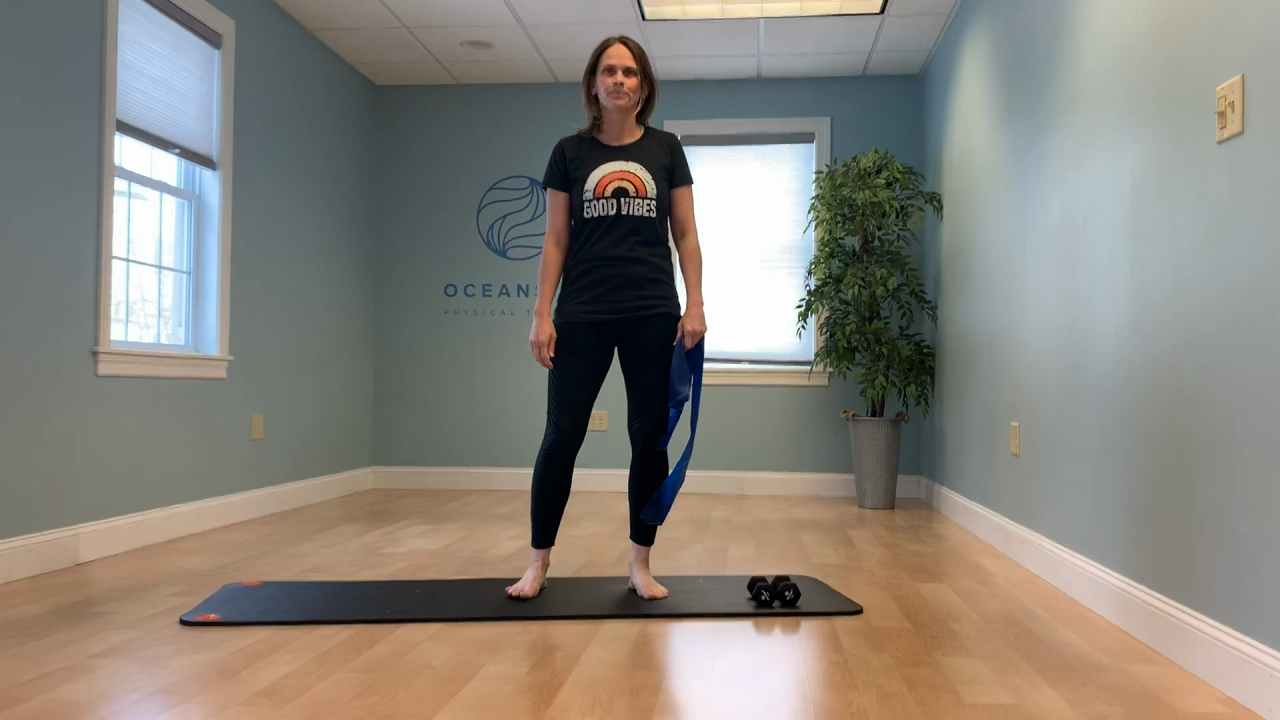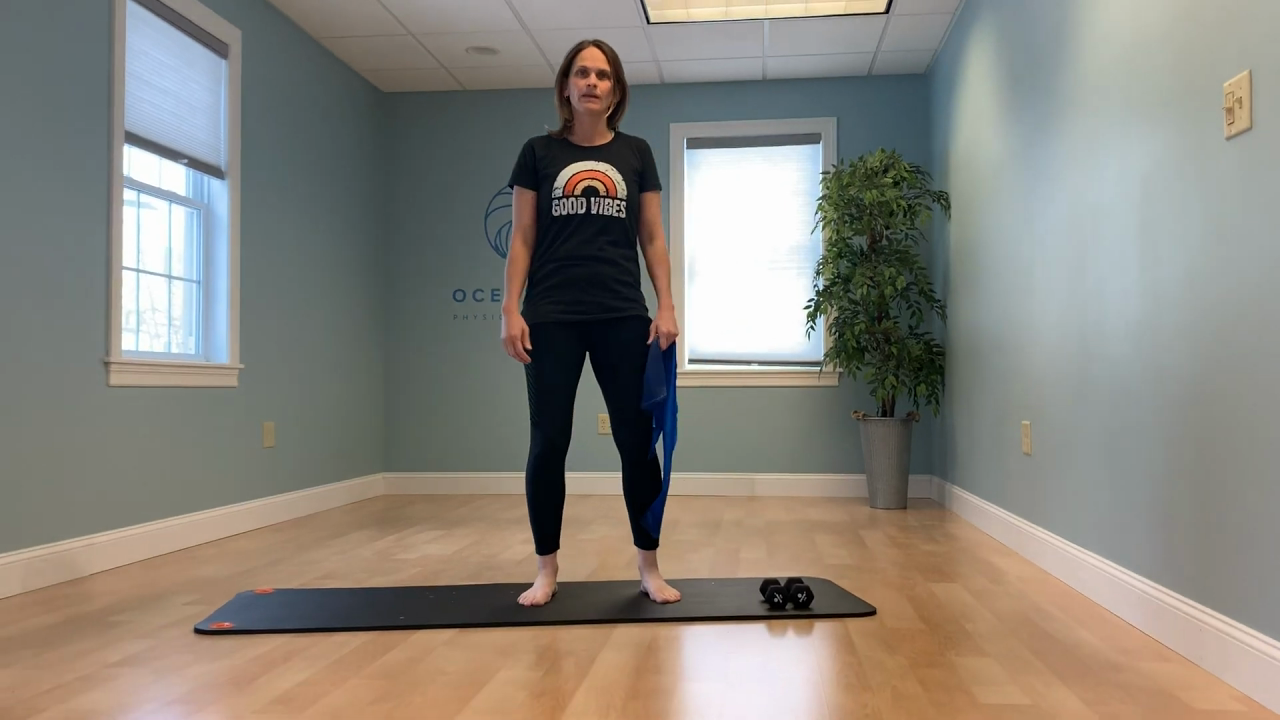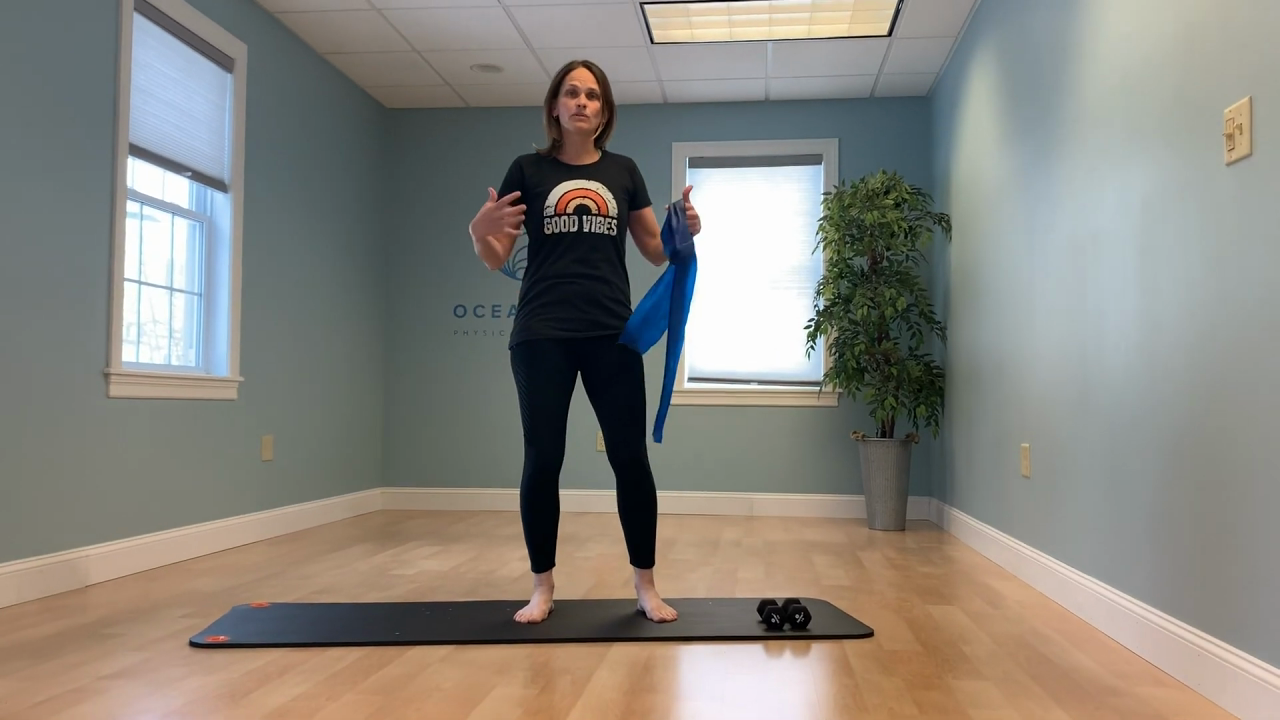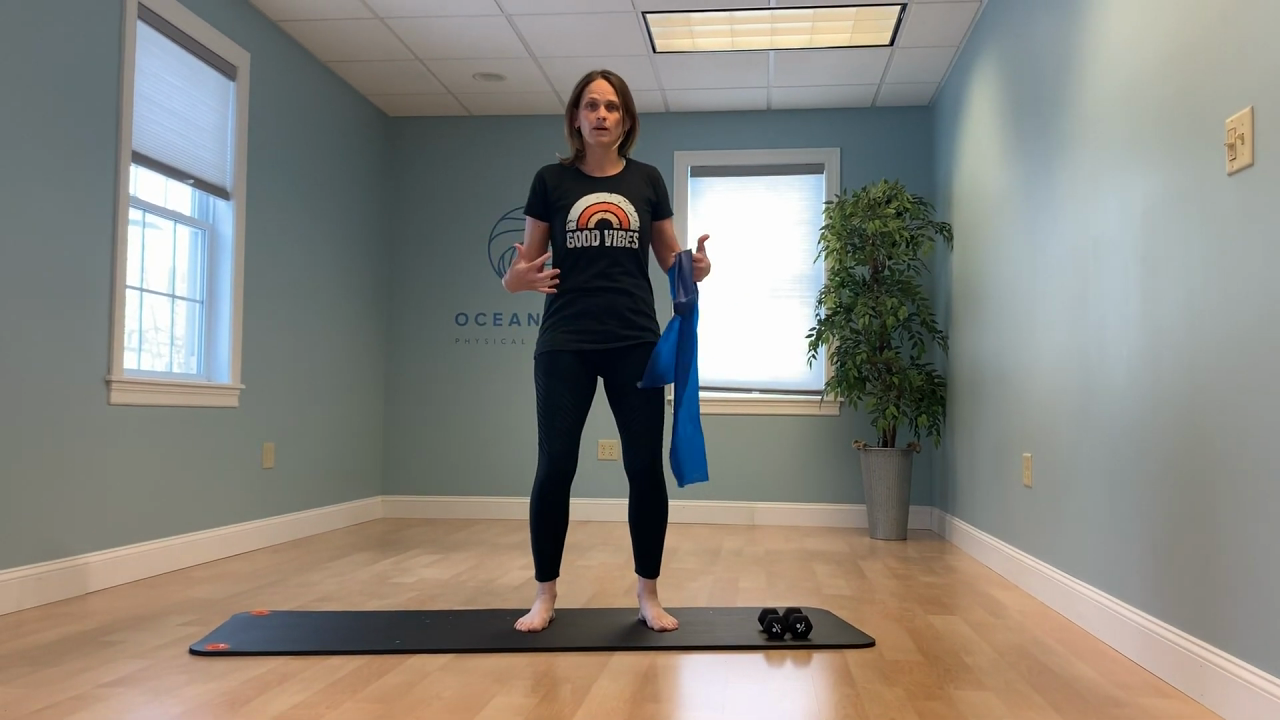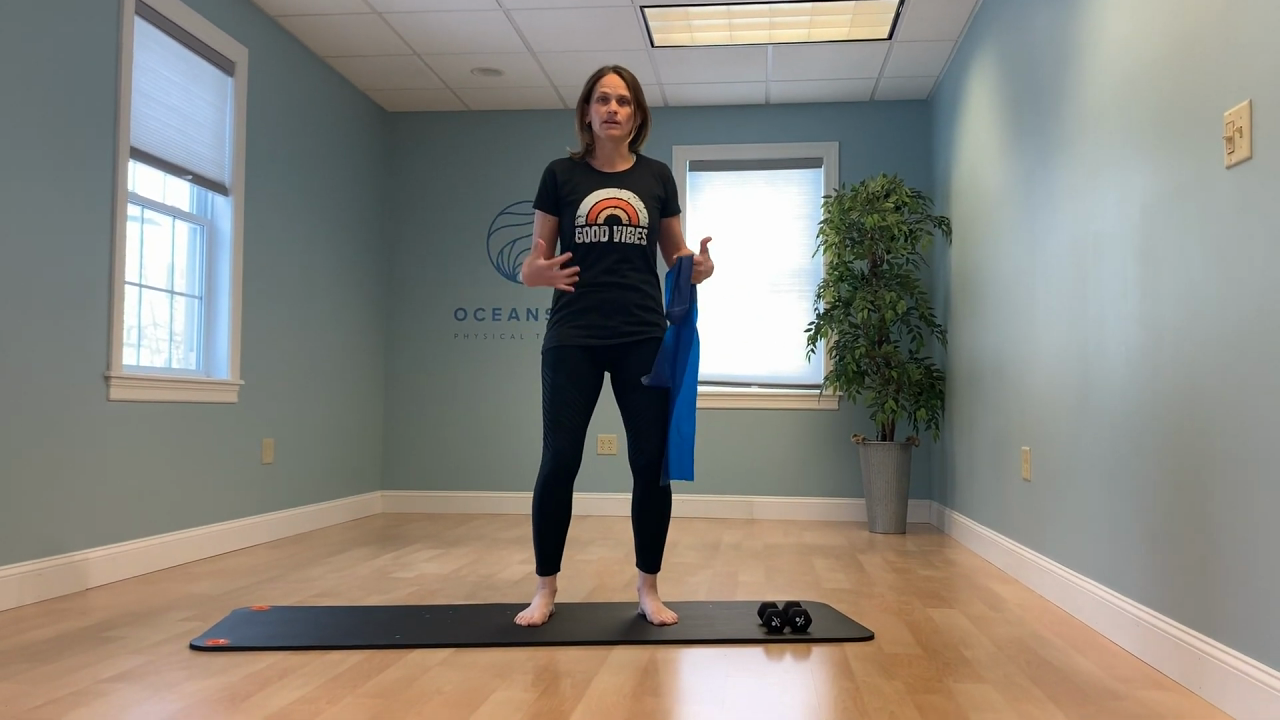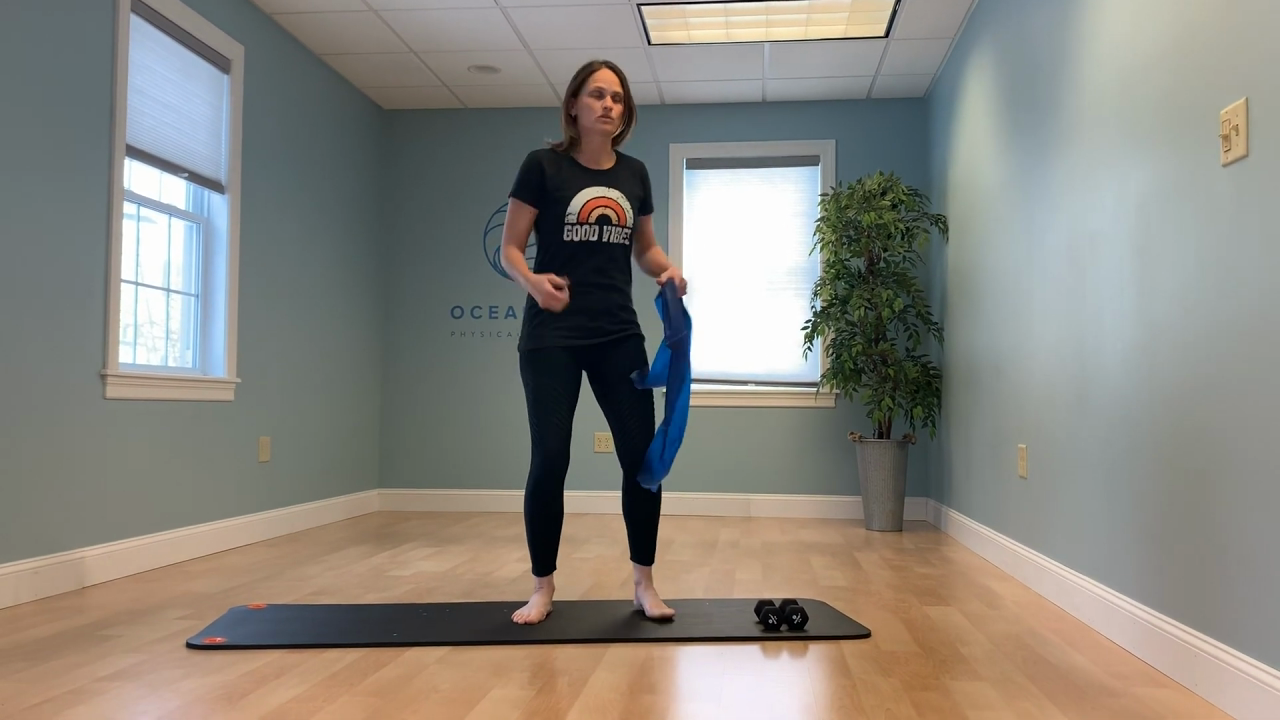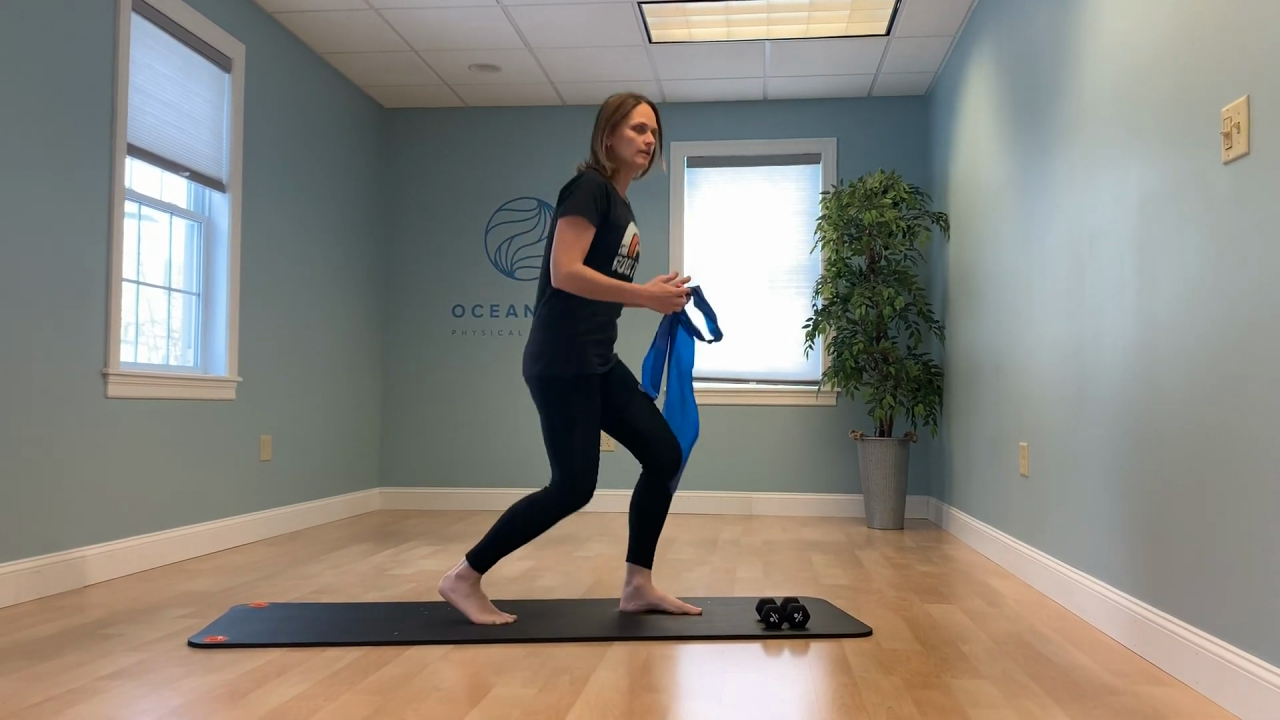
dt=0.7s
person 1, frame 1
left shoulder: (666, 149)
right shoulder: (570, 152)
left elbow: (685, 234)
right elbow: (556, 239)
left wrist: (694, 305)
right wrist: (541, 312)
left hip: (652, 315)
right hip: (582, 315)
left knee: (650, 440)
right knee: (561, 436)
left ankle: (640, 564)
right ankle: (538, 562)
person 1, frame 2
left shoulder: (636, 153)
right shoulder: (539, 152)
left elbow: (652, 238)
right elbow: (522, 238)
left wrist: (667, 307)
right wrist: (510, 309)
left hip: (623, 316)
right hip: (551, 317)
left knee: (637, 439)
right knee: (548, 443)
left ankle: (649, 567)
right ankle: (546, 570)
person 1, frame 3
left shoulder: (623, 171)
right shoulder: (527, 169)
left elbow: (654, 249)
right elbow: (496, 255)
left wrist: (684, 229)
right wrist: (480, 228)
left hip: (612, 332)
right hip: (542, 333)
left knee: (630, 456)
right knee: (542, 459)
left ankle: (645, 586)
right ankle: (542, 587)
person 1, frame 4
left shoulder: (647, 180)
right shoulder: (551, 180)
left elbow: (668, 256)
right elbow: (528, 260)
left wrist: (695, 266)
right wrist: (518, 277)
left hip: (635, 342)
right hip: (565, 343)
left knee: (646, 467)
right knee: (555, 466)
left ankle: (648, 595)
right ankle: (545, 596)
person 1, frame 5
left shoulder: (657, 176)
right shoulder: (561, 174)
left elbow: (674, 250)
right elbow: (538, 252)
left wrist: (698, 264)
right wrist: (533, 272)
left hip: (643, 338)
right hip: (572, 337)
left knee: (652, 461)
right knee: (559, 460)
left ankle: (648, 590)
right ankle: (545, 590)
person 1, frame 6
left shoulder: (635, 173)
right shoulder: (543, 166)
right elbow: (510, 247)
left wrist: (667, 272)
right wrist: (532, 283)
left hip: (618, 334)
right hip: (552, 336)
left knee: (641, 452)
right knee: (551, 459)
left ankle: (644, 579)
right ankle: (542, 587)
person 1, frame 7
left shoulder: (619, 202)
right shoulder: (589, 187)
right elbow: (565, 273)
left wrist: (657, 296)
right wrist: (644, 295)
left hip: (597, 361)
right hip: (562, 361)
left knee: (665, 453)
right knee: (573, 487)
left ankle: (637, 584)
right ankle: (464, 577)
